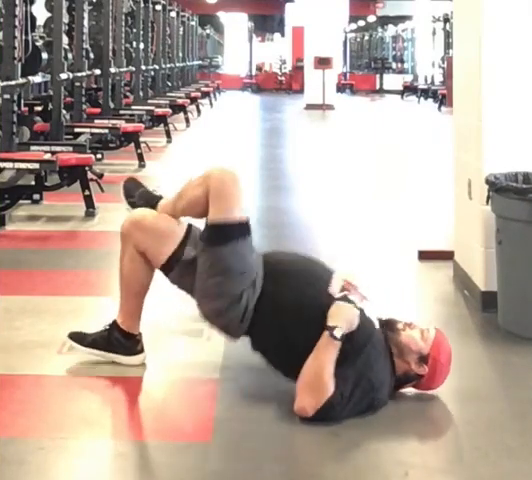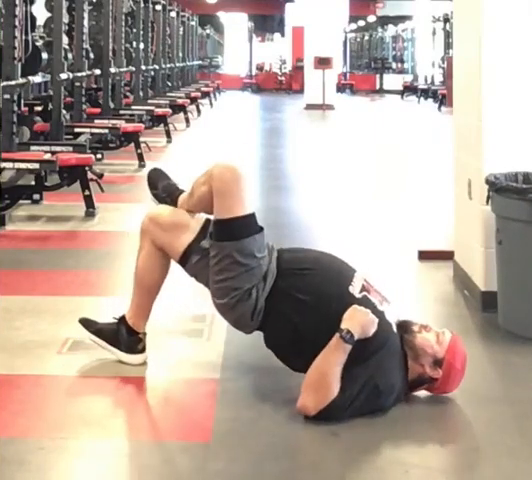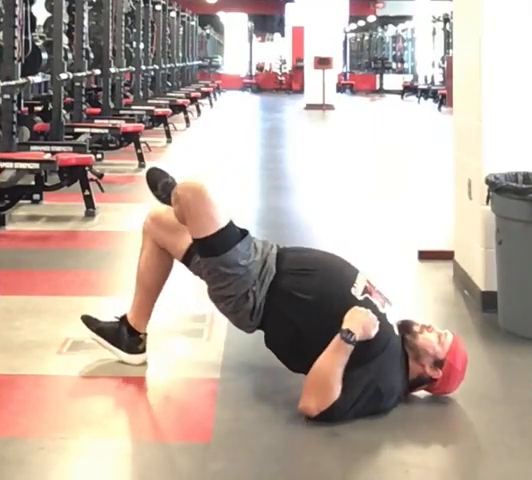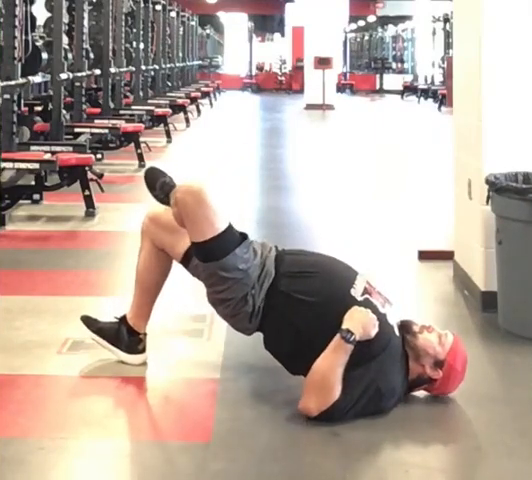
dt=0.7s
person 1, frame 1
left shoulder: (373, 377)
right shoulder: (376, 335)
left elbow: (308, 405)
left wrist: (335, 330)
right wrist: (346, 287)
left hip: (237, 294)
right hip: (258, 277)
left knee: (223, 180)
right knee: (136, 227)
left ankle: (160, 208)
right ankle: (124, 337)
person 1, frame 2
left shoulder: (384, 376)
right shoulder: (389, 335)
left elbow: (312, 404)
left wrist: (347, 335)
left hip: (251, 293)
right hip: (272, 270)
left knee: (225, 176)
right knee: (156, 223)
left ankle: (183, 202)
right ankle: (131, 334)
person 1, frame 3
left shoulder: (385, 376)
right shoulder: (389, 331)
left elbow: (313, 405)
left wrist: (349, 337)
left hip: (252, 291)
right hip: (270, 264)
left knee: (192, 193)
right knee: (157, 224)
left ankle: (176, 196)
right ankle: (132, 333)
person 1, frame 4
left shoulder: (385, 377)
right shoulder: (389, 330)
left elbow: (314, 404)
left wrist: (349, 336)
left hip: (251, 295)
right hip: (270, 267)
left knee: (191, 195)
right knee: (156, 224)
left ankle: (175, 197)
right ankle: (132, 334)
